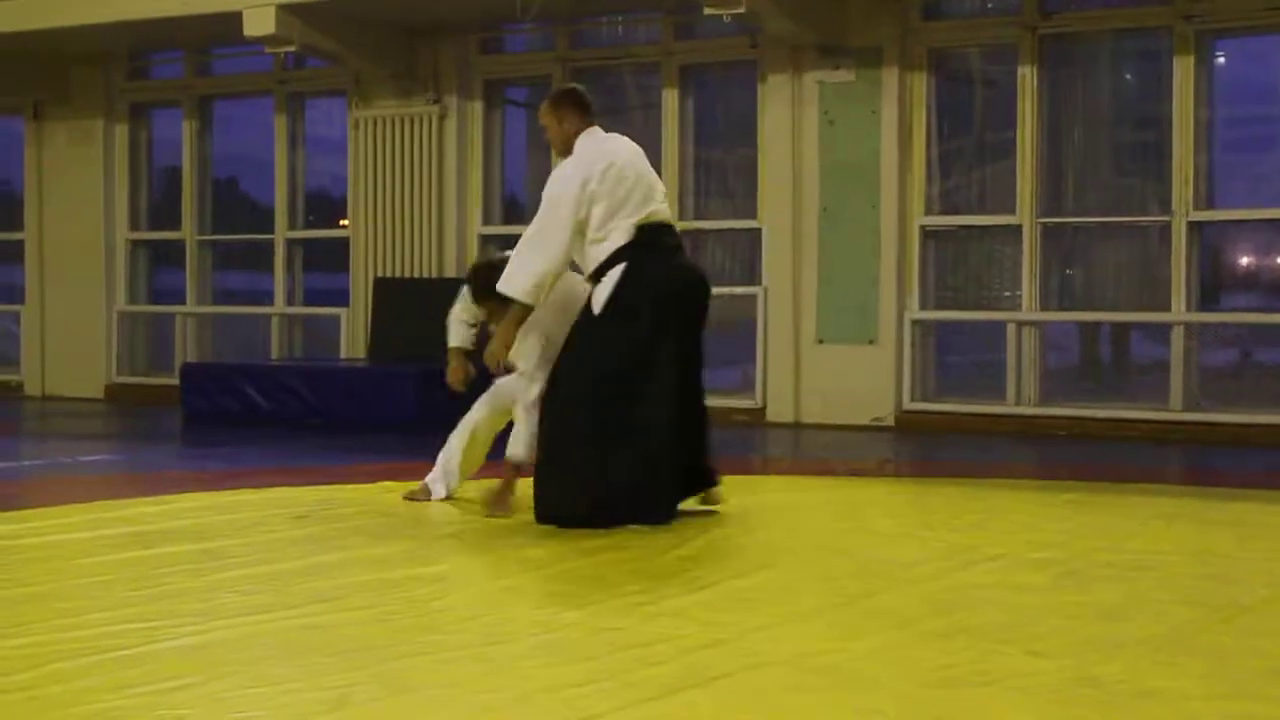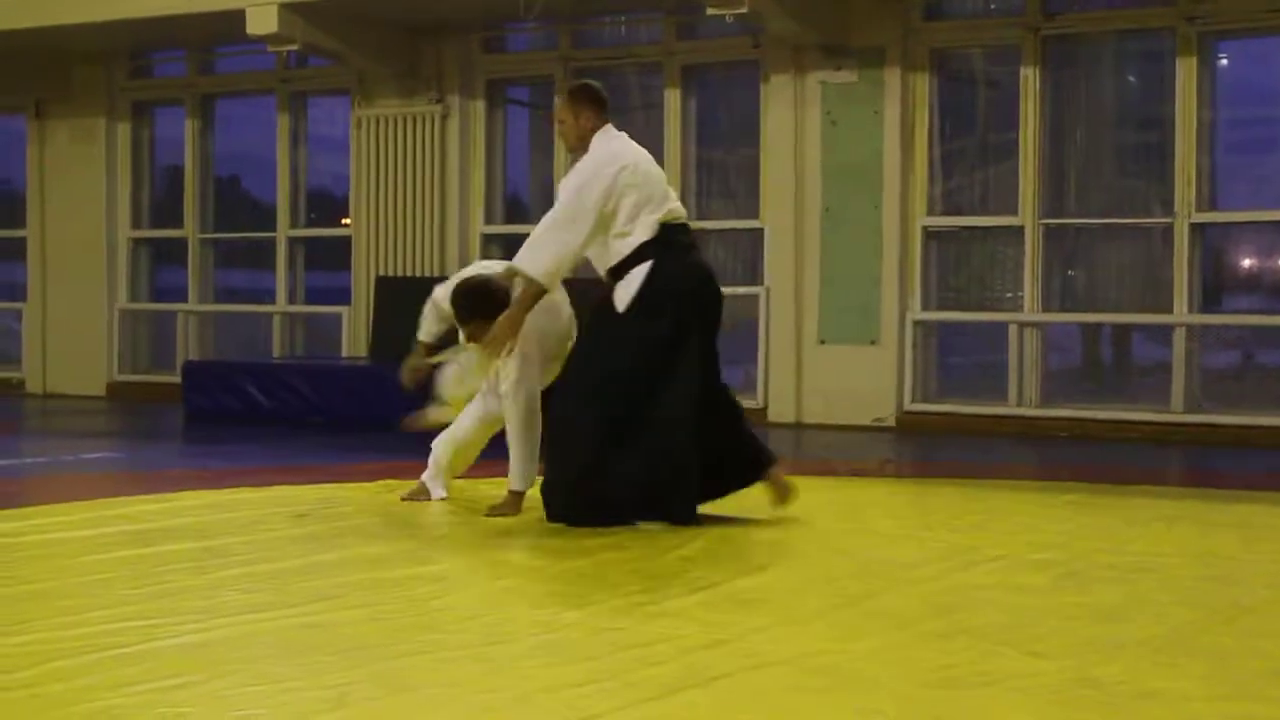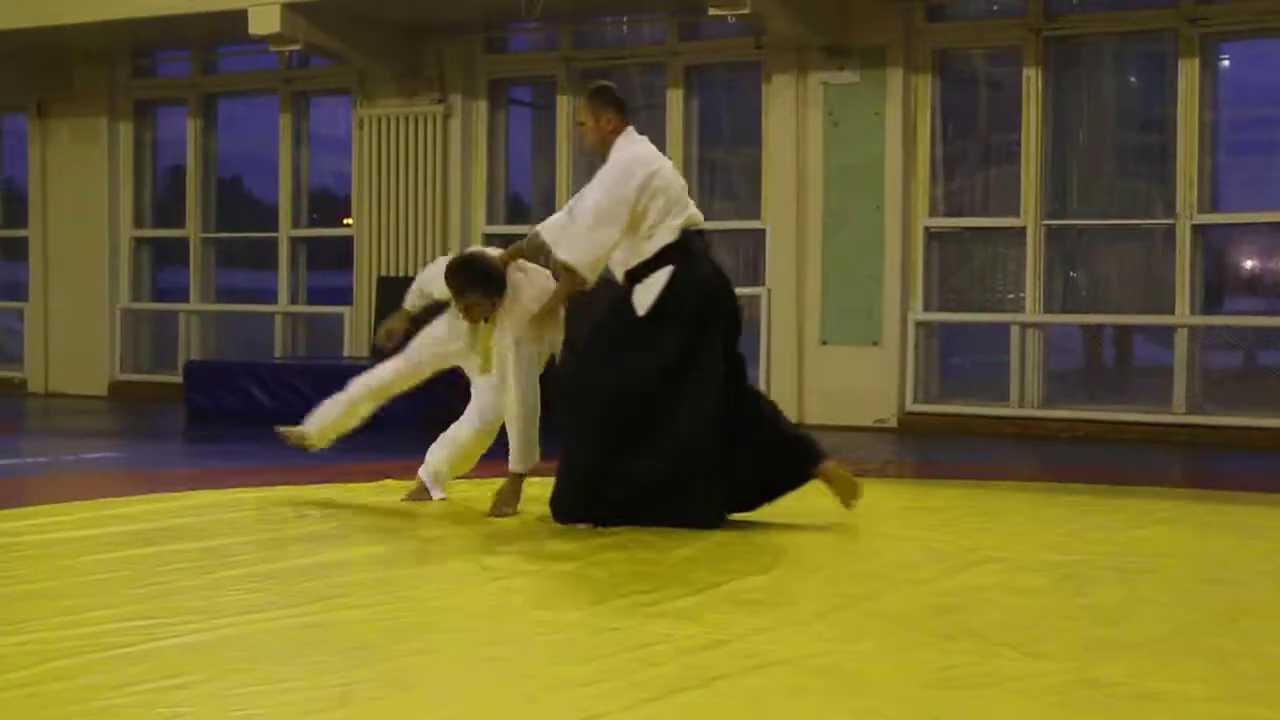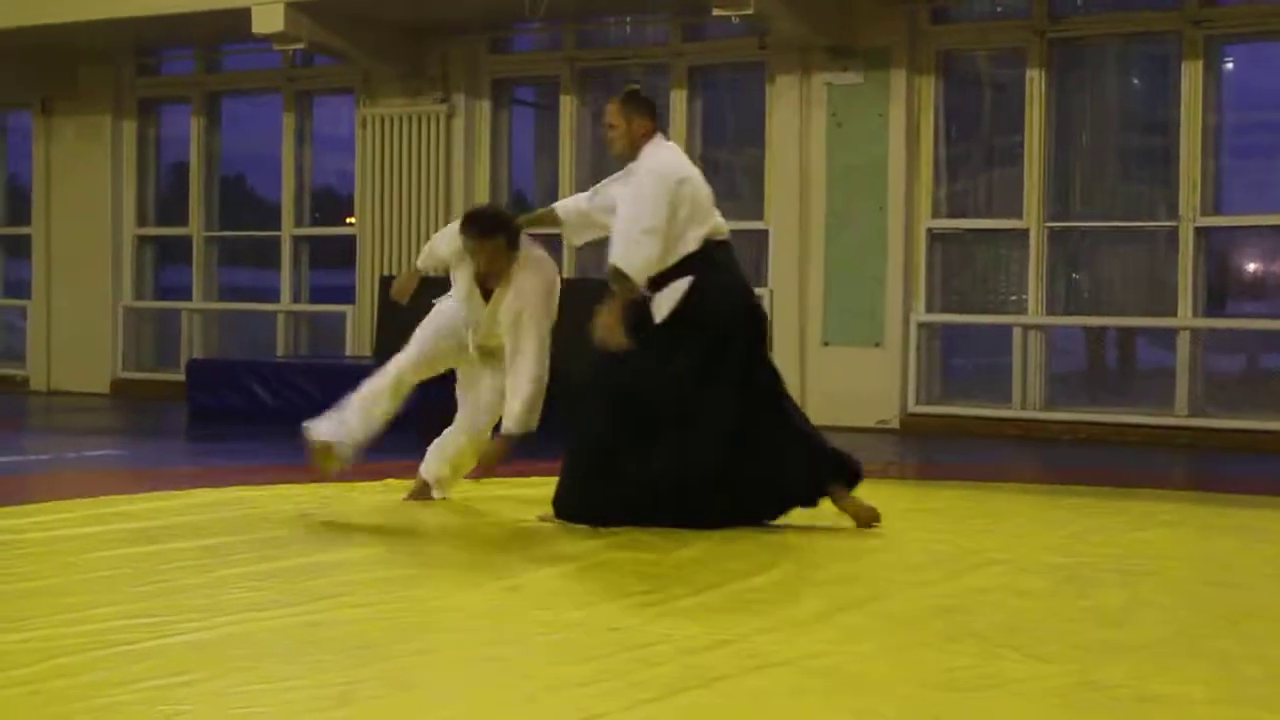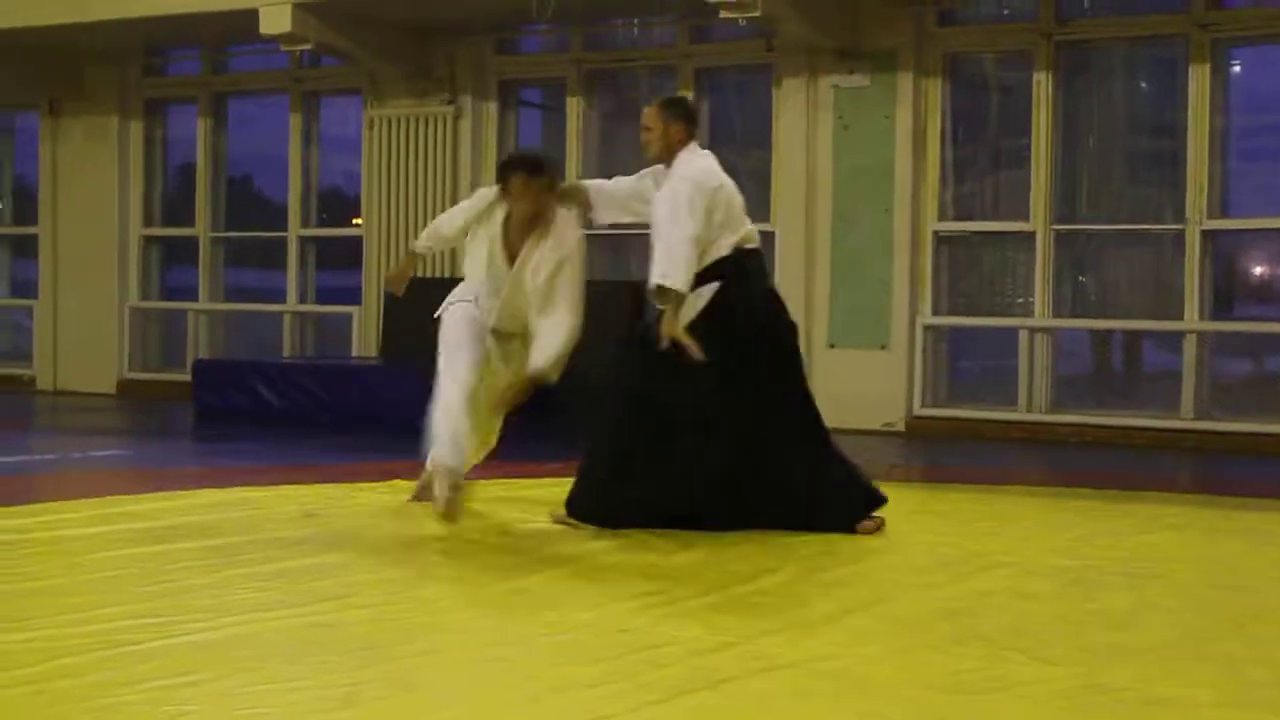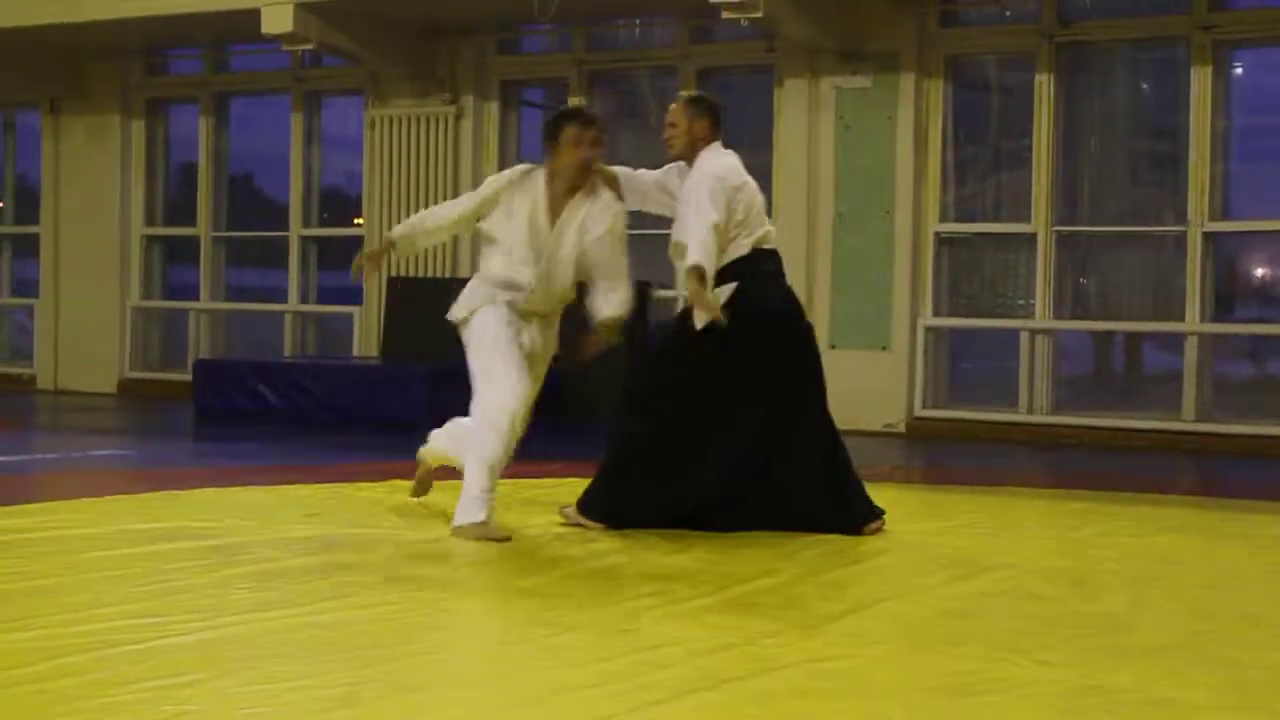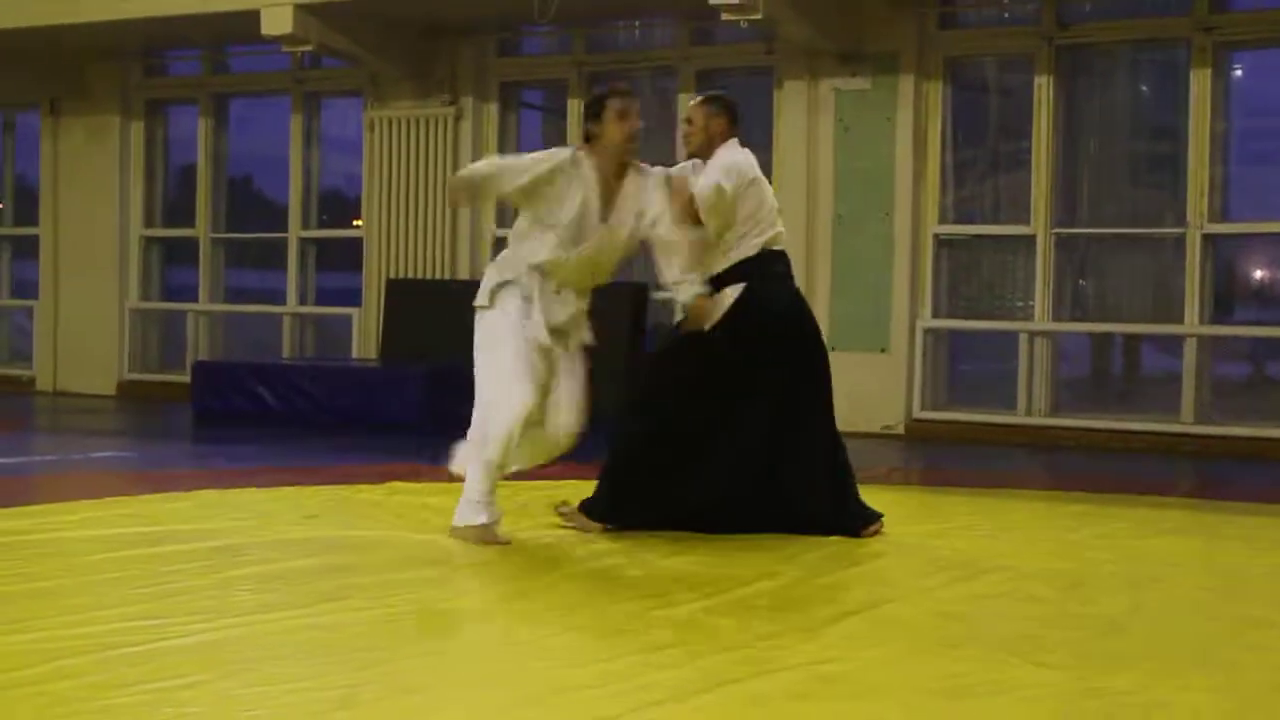
dt=0.1s
person 1, frame 1
left shoulder: (575, 170)
right shoulder: (626, 149)
left elbow: (544, 248)
left wrist: (510, 324)
left hip: (634, 282)
right hip: (674, 273)
left knee: (588, 390)
right knee: (666, 384)
left ankle: (582, 503)
right ankle: (693, 479)
person 1, frame 2
left shoulder: (598, 166)
right shoulder: (625, 152)
left elbow: (561, 234)
left wrist: (518, 310)
right wrist: (512, 273)
left hip: (654, 282)
right hip: (686, 275)
left knee: (600, 387)
right knee: (693, 384)
left ankle: (595, 500)
right ankle: (761, 467)
person 1, frame 3
left shoulder: (626, 163)
right shoulder: (629, 159)
left elbow: (591, 230)
right elbow: (576, 215)
left wrist: (559, 294)
right wrist: (519, 250)
left hip: (676, 287)
right hip: (697, 284)
left knee: (608, 387)
right knee: (720, 390)
left ankle: (589, 501)
right ankle: (812, 462)
person 1, frame 4
left shoulder: (658, 170)
right shoulder: (646, 169)
left elbow: (637, 238)
right elbow: (594, 204)
left wrist: (614, 303)
right wrist: (529, 221)
left hip: (696, 297)
right hip: (722, 294)
left knee: (622, 388)
right knee: (752, 396)
left ankle: (589, 501)
right ankle: (838, 486)
person 1, frame 5
left shoulder: (689, 178)
right shoulder: (671, 175)
left elbow: (676, 244)
right elbow: (618, 195)
left wrist: (672, 311)
right wrist: (562, 191)
left hip: (725, 303)
right hip: (750, 300)
left knee: (650, 393)
right knee: (779, 409)
left ankle: (597, 505)
right ankle: (852, 508)
person 1, frame 6
left shoulder: (714, 173)
right shoulder: (692, 172)
left elbow: (698, 231)
right elbow: (641, 184)
left wrist: (698, 286)
left hip: (740, 302)
right hip: (769, 301)
left knee: (665, 397)
right knee: (792, 410)
left ankle: (607, 507)
right ankle: (852, 513)
person 1, frame 7
left shoulder: (730, 166)
right shoulder: (725, 168)
left elbow: (703, 194)
right elbow: (675, 190)
left wrist: (688, 205)
left hip: (747, 306)
right hip: (777, 308)
left knee: (669, 400)
right knee: (791, 417)
left ankle: (606, 509)
right ankle: (843, 515)
person 2, frame 1
left shoulder: (537, 321)
right shoulder: (497, 277)
left elbow: (535, 400)
right elbow: (465, 311)
left wrist: (510, 477)
right wrist: (457, 353)
left knee: (496, 406)
left ankle: (442, 481)
person 2, frame 2
left shoulder: (521, 340)
right shoulder: (477, 279)
left elbow: (522, 421)
right elbow: (440, 303)
left wrist: (516, 496)
right wrist: (420, 351)
left knee: (484, 414)
right knee: (453, 385)
left ankle: (435, 479)
right ankle: (440, 414)
person 2, frame 3
left shoulder: (519, 320)
right shoulder: (455, 271)
left elbow: (522, 402)
right elbow: (429, 282)
left wrist: (515, 481)
right wrist: (403, 315)
right hip: (471, 336)
left knee: (485, 417)
right knee: (396, 372)
left ankle: (432, 478)
right ankle: (315, 432)
person 2, frame 4
left shoulder: (534, 281)
right shoulder: (462, 237)
left elbow: (530, 367)
right elbow: (440, 246)
left wrist: (507, 439)
right wrist: (415, 273)
left hip: (498, 349)
right hip: (460, 319)
left knee: (473, 433)
right knee: (405, 369)
left ankle: (432, 478)
right ankle: (334, 441)
person 2, frame 5
left shoulder: (566, 240)
right shoulder: (485, 204)
left elbow: (562, 318)
right elbow: (447, 226)
left wrist: (531, 378)
right wrist: (411, 257)
left hip: (518, 333)
right hip: (474, 309)
left knee: (481, 430)
right knee: (460, 376)
left ankle: (437, 473)
right ankle: (445, 477)
person 2, frame 6
left shoulder: (606, 209)
right shoulder: (515, 182)
left elbow: (613, 282)
right elbow: (451, 213)
left wrist: (610, 323)
right wrist: (390, 243)
left hip: (538, 324)
right hip: (491, 306)
left knee: (497, 426)
right knee: (505, 399)
left ankle: (436, 449)
right ankle: (473, 515)
person 2, frame 7
left shoulder: (646, 187)
right shoulder: (561, 165)
left elbow: (672, 246)
right elbow: (499, 171)
left wrist: (694, 300)
right wrist: (470, 182)
left hip: (565, 310)
right hip: (513, 294)
left knee: (560, 427)
right knee: (513, 402)
left ankle: (473, 461)
right ankle: (472, 516)
